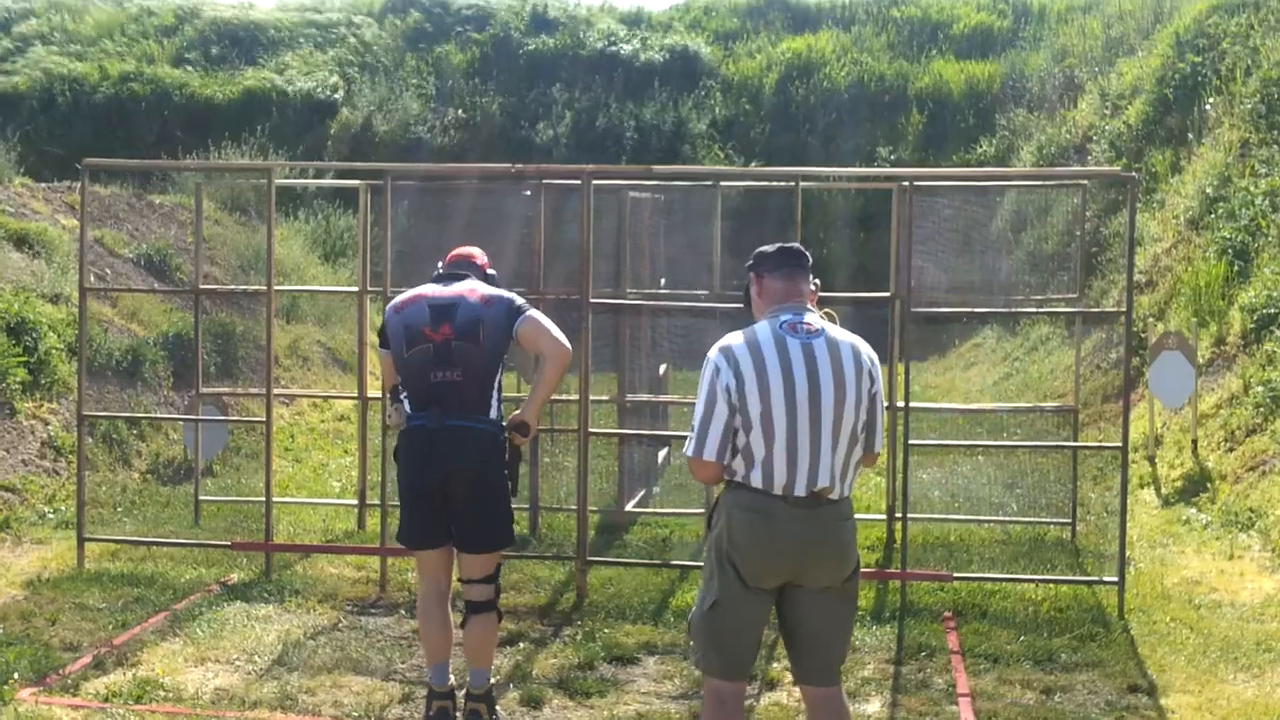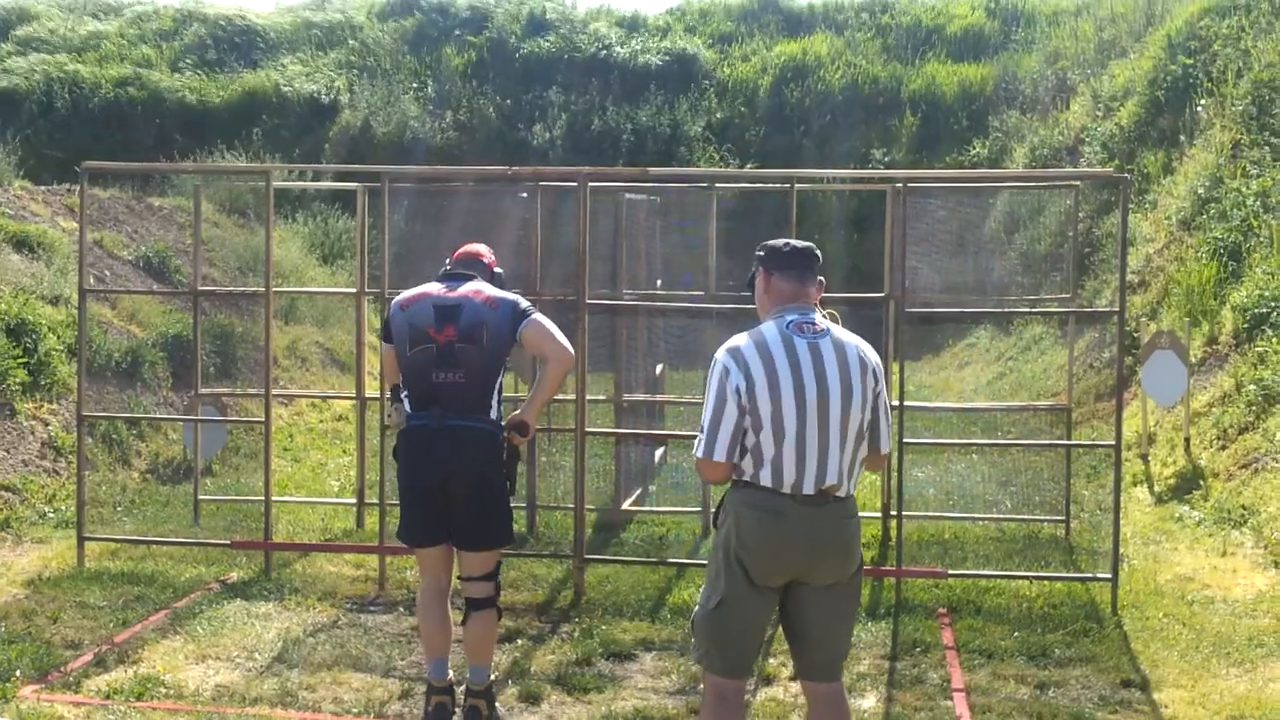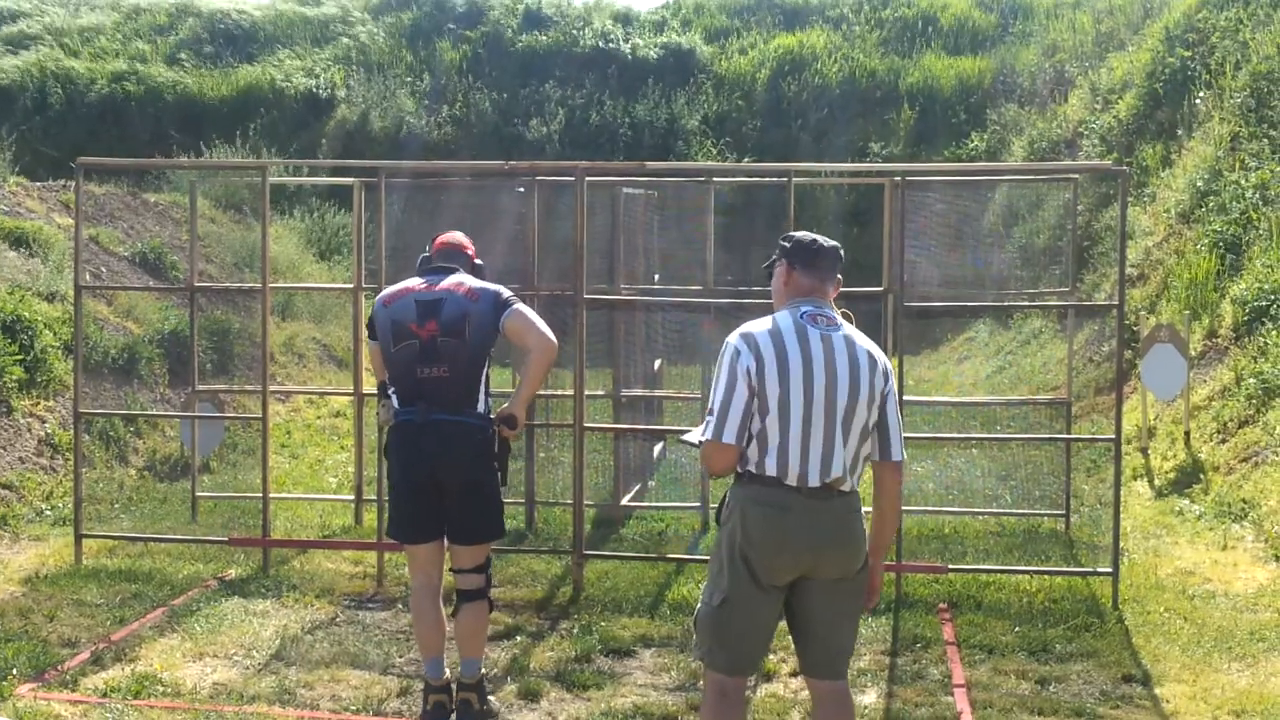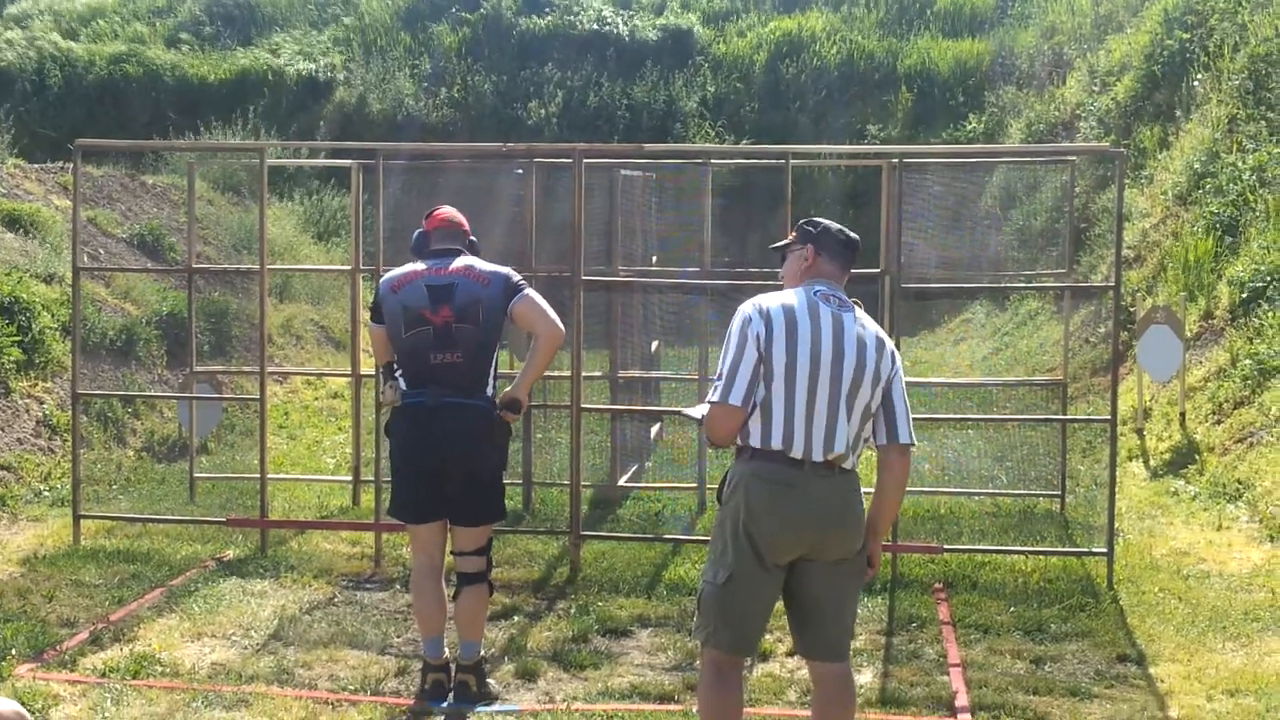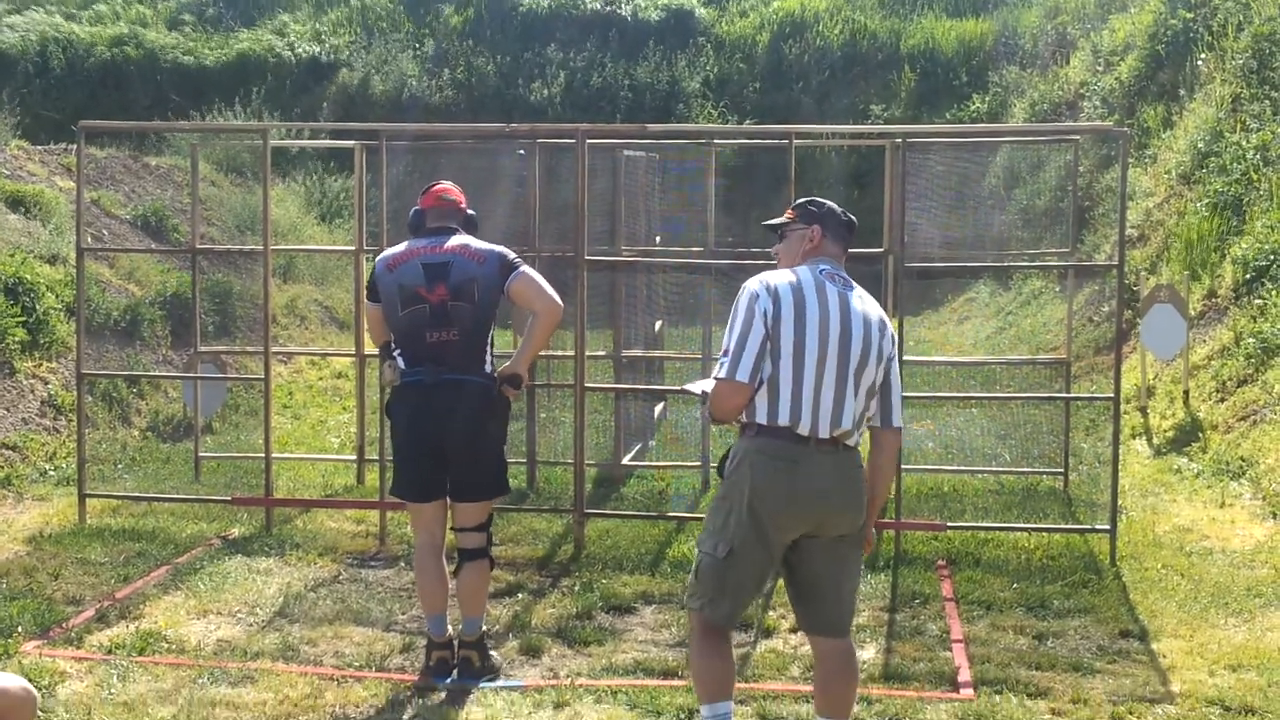
dt=0.4s
person 1, frame 1
left shoulder: (731, 353)
right shoulder: (860, 354)
left elbow: (705, 468)
right elbow: (869, 455)
left hip: (751, 524)
right hip: (828, 528)
left knee: (724, 679)
person 1, frame 2
left shoulder: (739, 355)
right shoulder: (862, 355)
left elbow: (713, 469)
right elbow: (877, 458)
left hip: (758, 523)
right hip: (833, 526)
left knee: (725, 676)
right knee: (824, 679)
person 1, frame 3
left shoulder: (751, 341)
right shoulder: (871, 357)
left elbow: (719, 458)
right elbow: (890, 472)
left wrist: (704, 444)
right wrist: (876, 557)
left hip: (762, 517)
right hip: (838, 522)
left knee: (725, 673)
right knee: (829, 677)
person 1, frame 4
left shoulder: (761, 313)
right shoulder: (878, 342)
left elbow: (722, 423)
right elbow: (897, 456)
left wrist: (712, 431)
right wrist: (874, 536)
left hip: (763, 493)
right hip: (837, 501)
left knee: (723, 652)
right knee: (830, 658)
person 1, frame 5
left shoulder: (766, 289)
right shoulder: (876, 317)
left elbow: (730, 397)
right elbow: (887, 436)
left wrist: (713, 410)
right wrist: (868, 518)
left hip: (766, 469)
right hip: (840, 478)
left knee: (709, 616)
right knee: (832, 634)
person 2, frame 1
left shoulder: (399, 308)
right shoulder: (499, 301)
left elbow: (390, 382)
right elbow: (558, 349)
right wrist: (531, 412)
left hip: (418, 450)
right hip: (477, 449)
left knee: (432, 582)
right knee: (481, 583)
person 2, frame 2
left shoulder: (403, 304)
right shoulder: (504, 304)
left elbow: (391, 376)
right elbow: (561, 354)
right wrist: (530, 411)
left hip: (418, 448)
right hip: (477, 448)
left knee: (432, 579)
right knee: (480, 582)
person 2, frame 3
left shoulder: (386, 301)
right shoulder: (487, 295)
left elbow: (380, 374)
right elbow: (544, 343)
right wrist: (518, 405)
left hip: (408, 444)
right hip: (466, 442)
left knee: (424, 578)
right knee: (472, 575)
person 2, frame 4
left shoulder: (391, 284)
right shoulder: (496, 278)
left elbow: (383, 356)
right elbow: (552, 331)
right wrist: (520, 390)
left hip: (413, 427)
right hip: (474, 426)
left knee: (425, 558)
right knee: (473, 558)
left ankle: (434, 671)
right ankle: (469, 672)
person 2, frame 5
left shoulder: (387, 264)
right shoulder: (491, 256)
left elbow: (378, 335)
right elbow: (550, 306)
right wrist: (518, 365)
left hip: (413, 405)
right hip: (473, 403)
left knee: (427, 537)
right knee: (474, 534)
left ankle: (438, 648)
right ankle: (472, 648)
